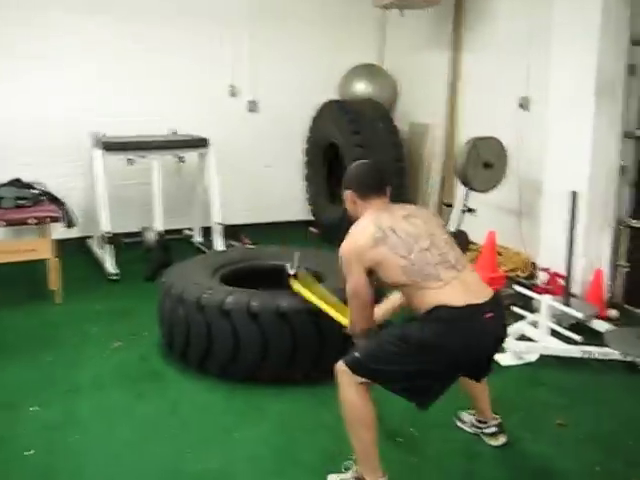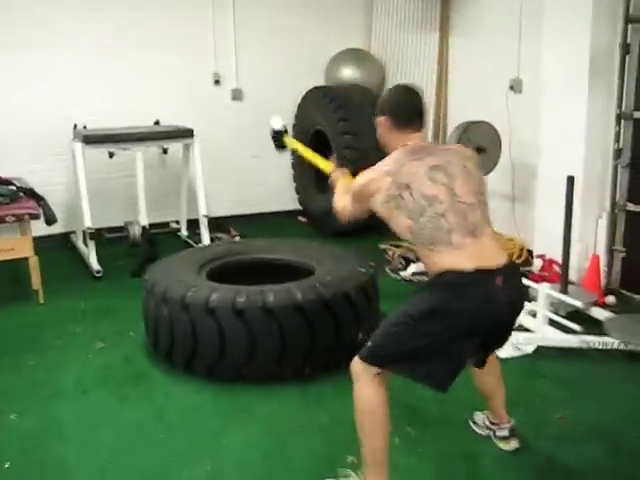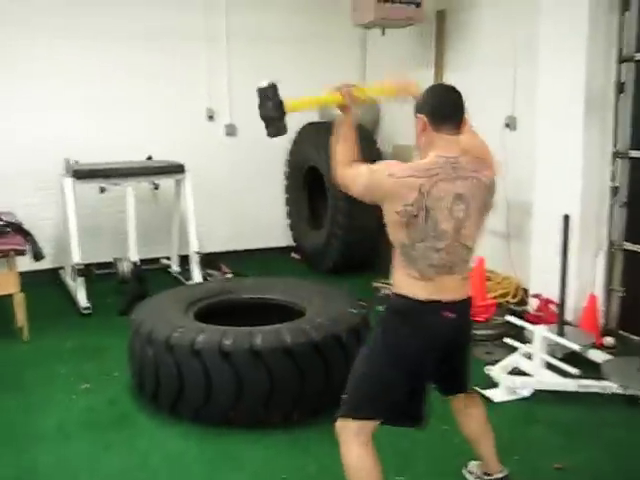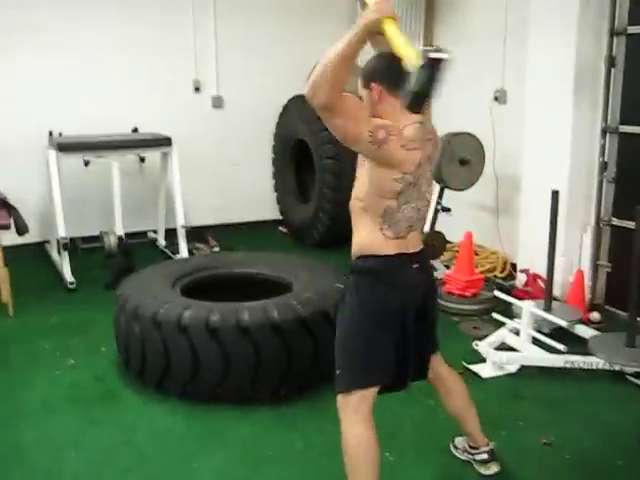
dt=0.3s
person 1, frame 1
left shoulder: (355, 241)
right shoulder: (421, 214)
left elbow: (360, 323)
left wrist: (362, 332)
right wrist: (383, 311)
left hip: (453, 324)
right hip: (493, 315)
left knee: (349, 373)
right ankle: (488, 422)
person 1, frame 2
left shoulder: (375, 179)
right shoulder: (462, 154)
left elbow: (345, 213)
left wrist: (340, 184)
left hip: (454, 292)
right hip: (506, 285)
left knee: (365, 369)
right knee: (478, 345)
right ankle: (501, 425)
person 1, frame 3
left shoulder: (397, 179)
right shoulder: (484, 167)
left elbow: (344, 173)
right elbow: (463, 127)
left wrist: (345, 114)
right wrist: (415, 90)
left hip: (409, 317)
right hip: (459, 313)
left knee: (352, 429)
right knee: (460, 393)
person 1, frame 4
left shoulder: (388, 142)
right shoulder: (422, 122)
left elbow: (321, 96)
right elbow: (390, 65)
left hip: (378, 276)
right hip: (416, 270)
left knee: (354, 405)
right knee: (433, 364)
